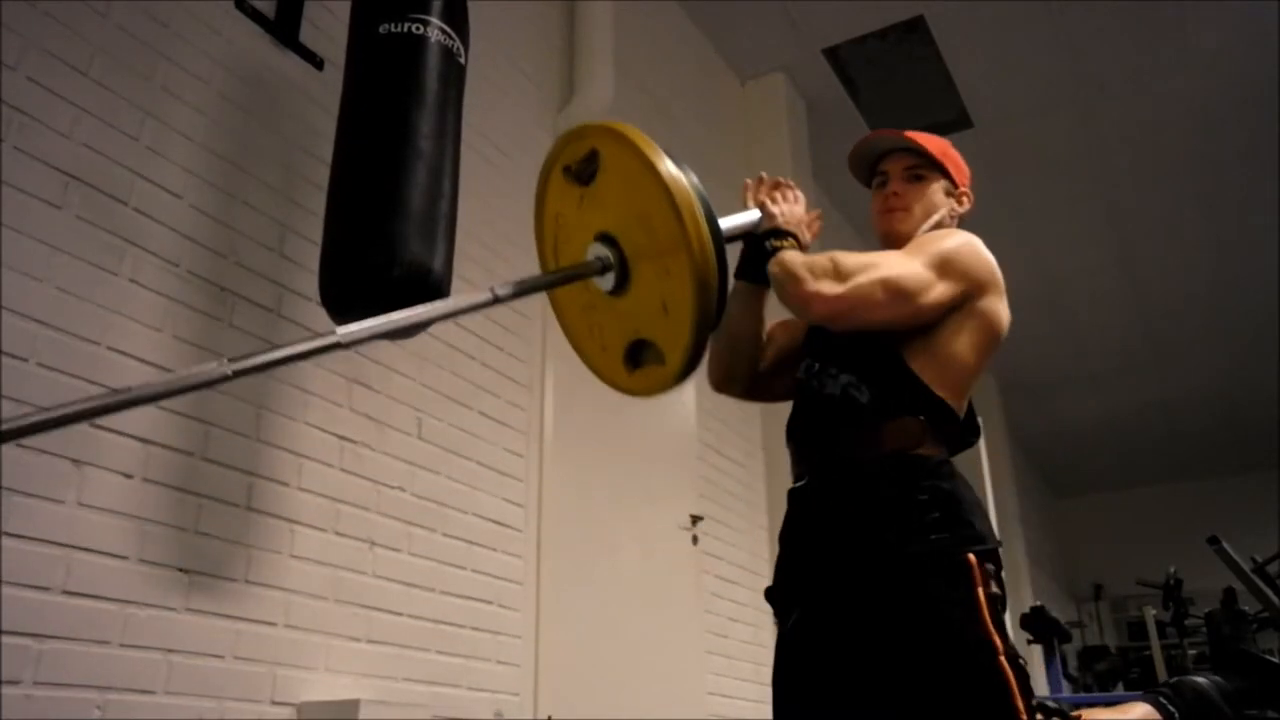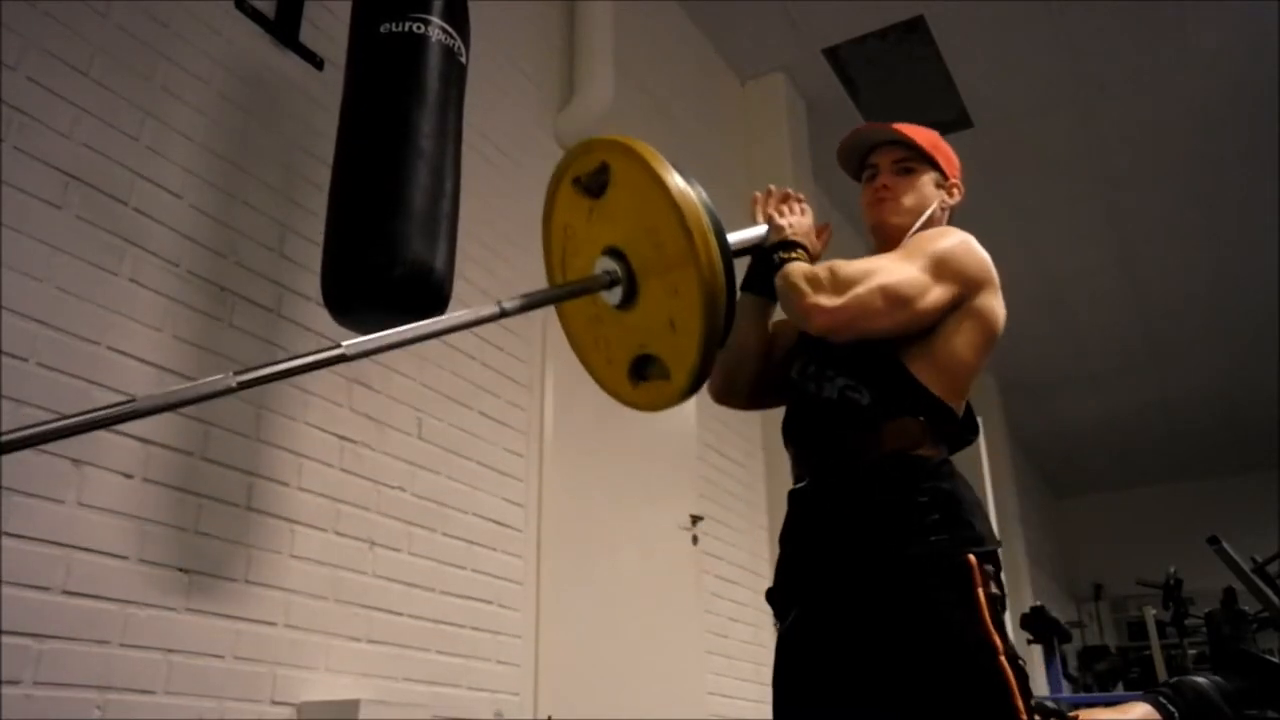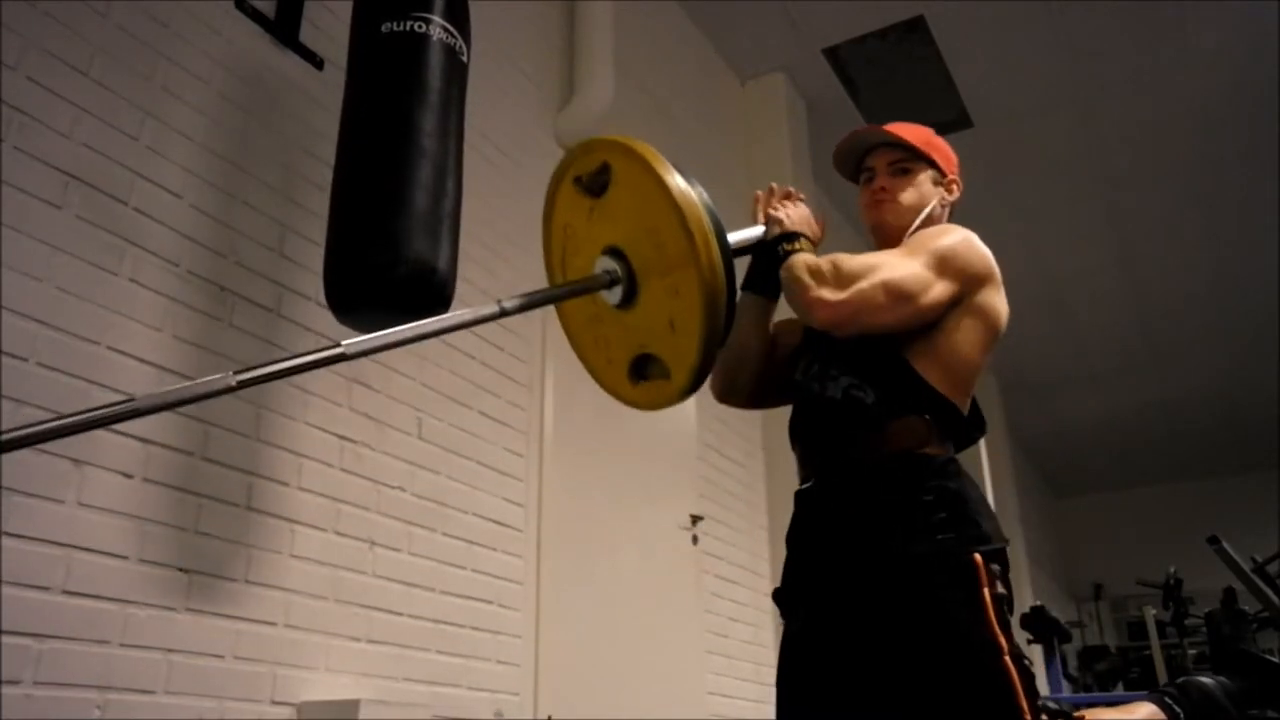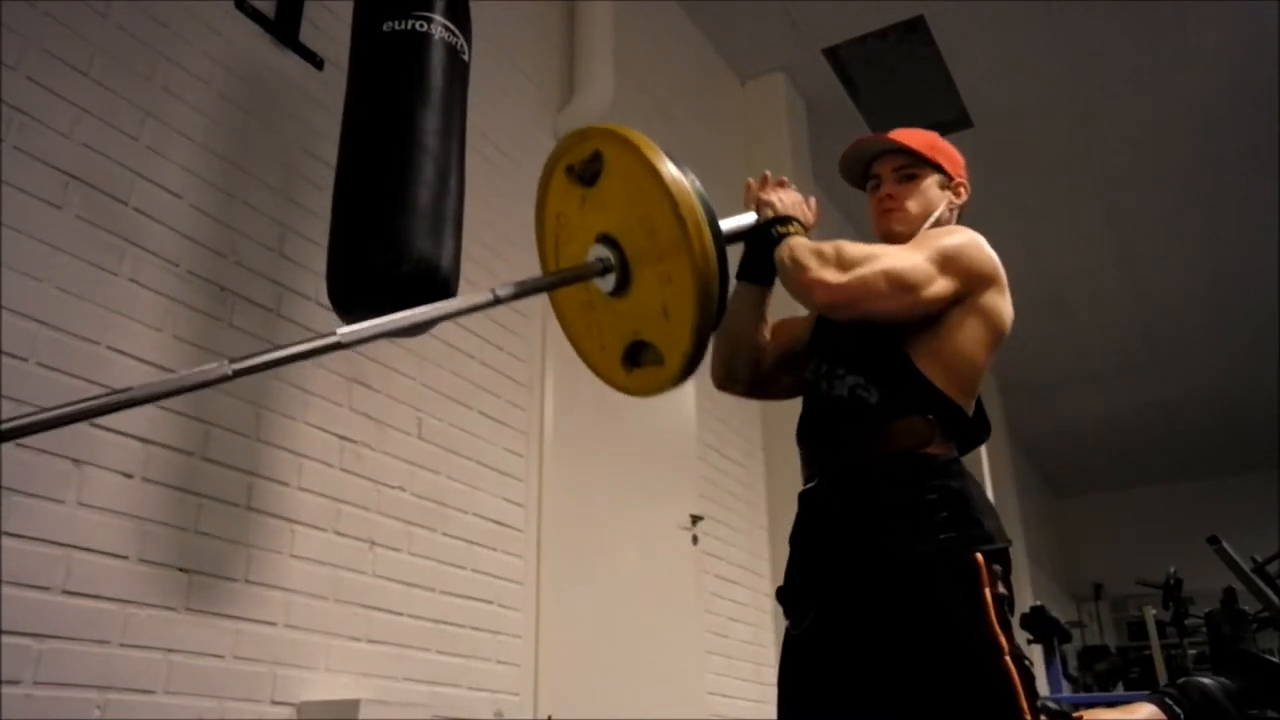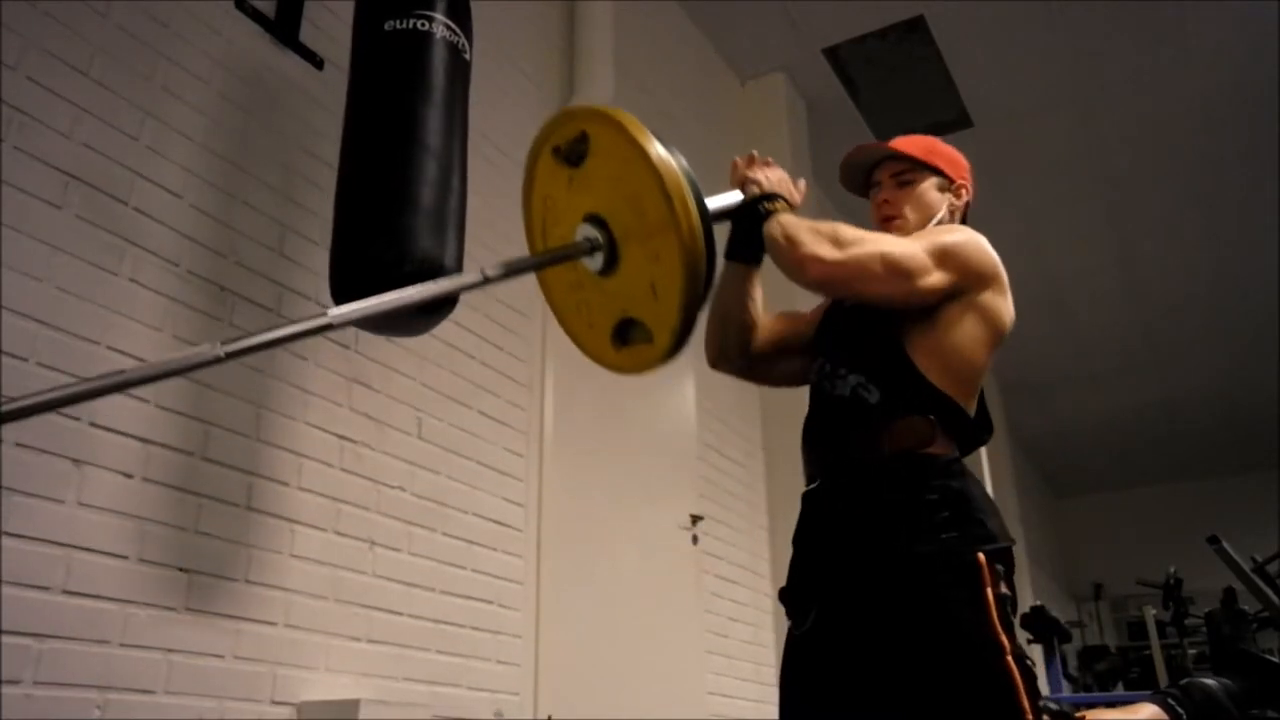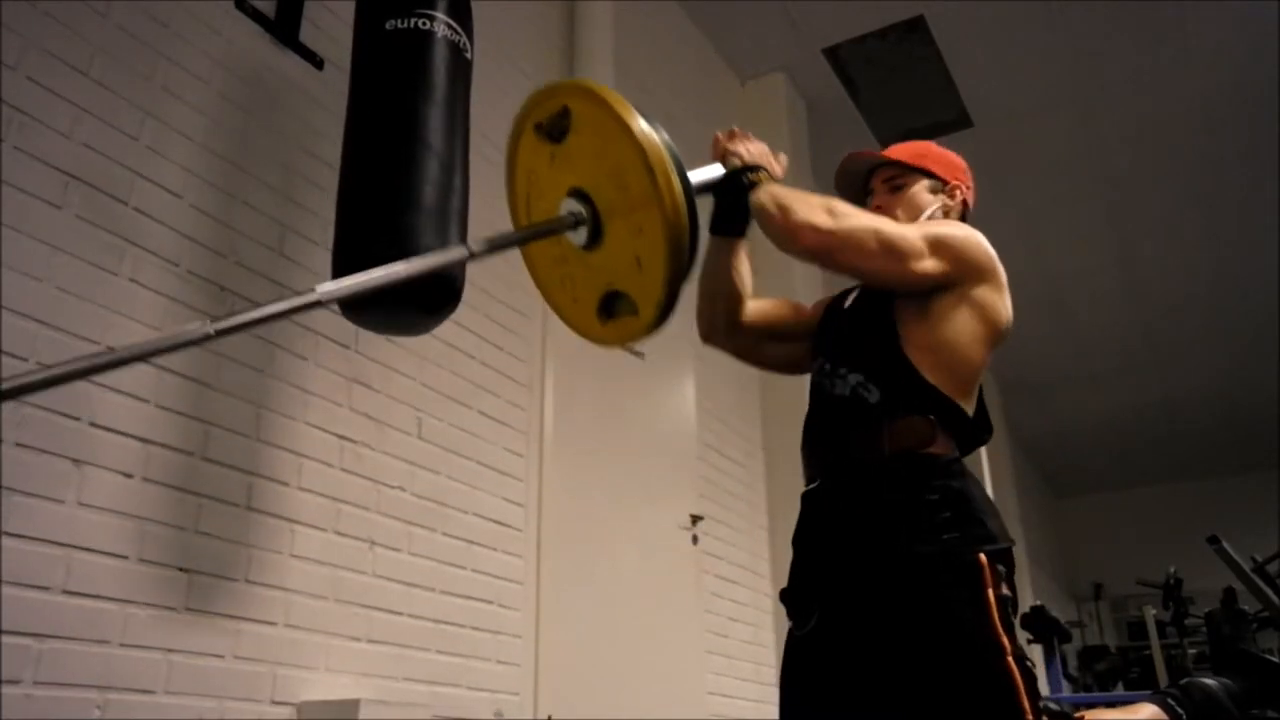
dt=0.1s
person 1, frame 1
left shoulder: (958, 257)
right shoulder: (847, 292)
left elbow: (828, 293)
right elbow: (734, 374)
left wrist: (782, 240)
right wrist: (756, 254)
left hip: (919, 528)
right hip: (818, 539)
person 1, frame 2
left shoulder: (953, 256)
right shoulder: (849, 294)
left elbow: (830, 306)
right elbow: (734, 387)
left wrist: (787, 251)
right wrist: (762, 275)
left hip: (919, 531)
right hip: (820, 541)
person 1, frame 3
left shoulder: (956, 253)
left elbow: (834, 298)
right elbow: (737, 384)
left wrist: (789, 243)
right wrist: (764, 269)
left hip: (926, 531)
right hip: (825, 540)
person 1, frame 4
left shoulder: (961, 255)
right shoulder: (836, 314)
left elbow: (831, 281)
right elbow: (737, 373)
left wrist: (785, 229)
right wrist: (759, 255)
left hip: (927, 531)
right hip: (829, 539)
person 1, frame 5
left shoulder: (962, 256)
right shoulder: (844, 313)
left elbow: (826, 256)
right elbow: (732, 349)
left wrist: (772, 205)
right wrist: (745, 235)
left hip: (931, 530)
right hip: (832, 542)
person 1, frame 6
left shoulder: (958, 251)
right shoulder: (846, 310)
left elbow: (821, 229)
right elbow: (725, 324)
left wrist: (757, 179)
right wrist: (731, 212)
left hip: (931, 531)
right hip: (833, 543)
